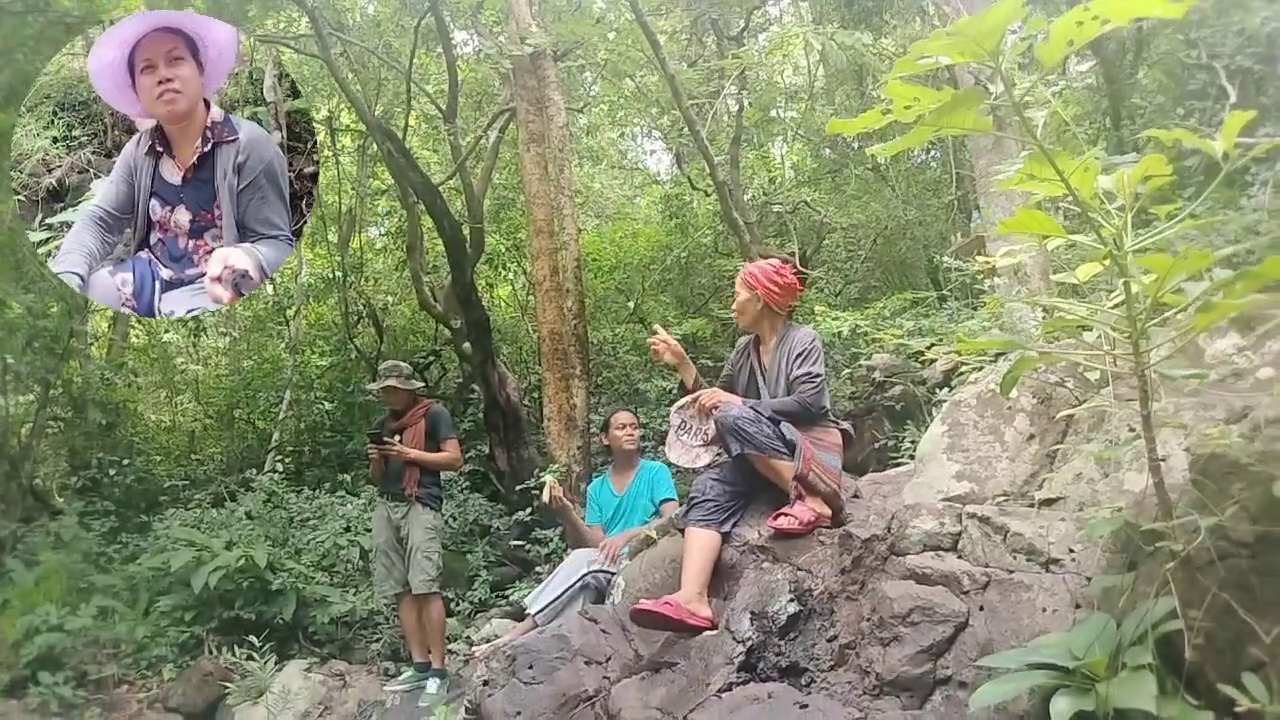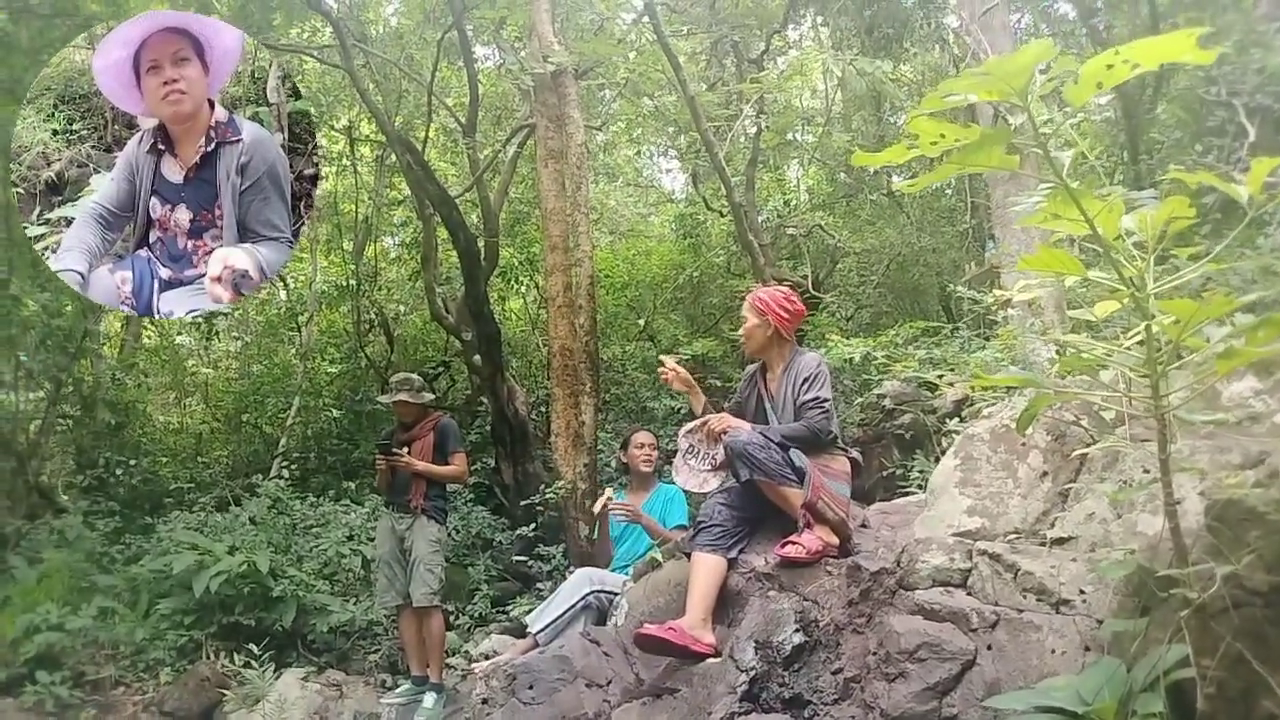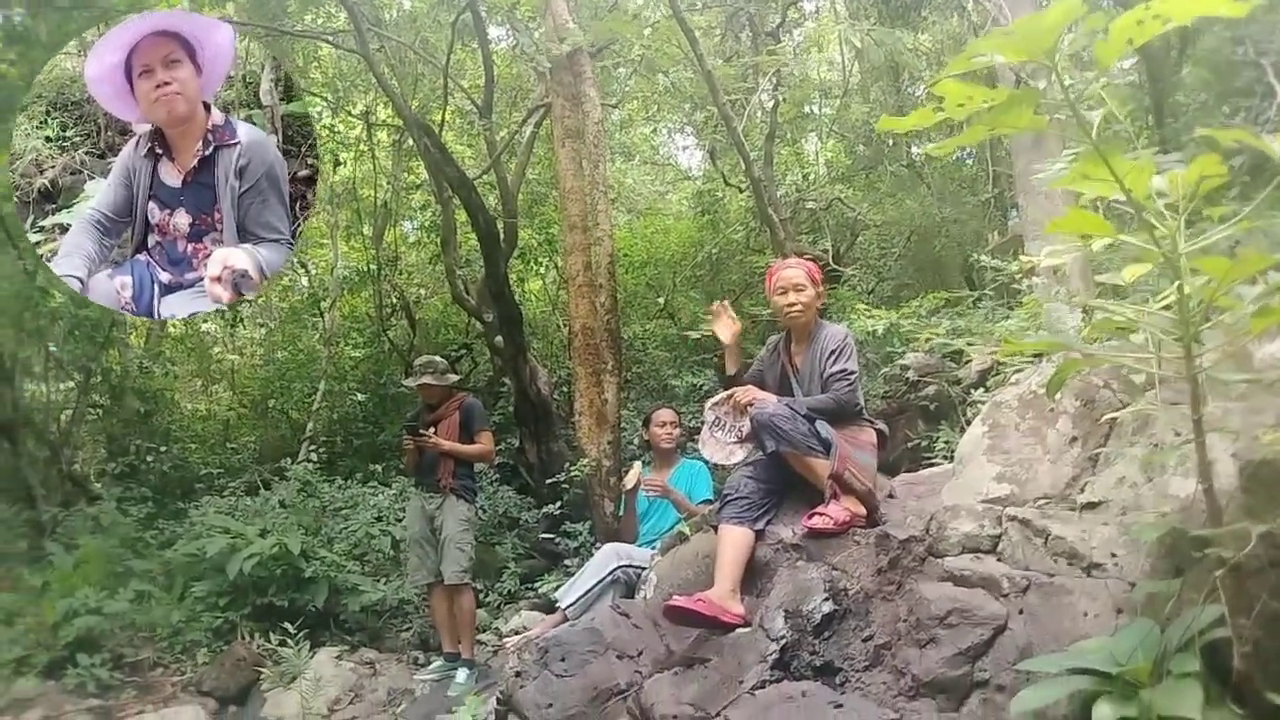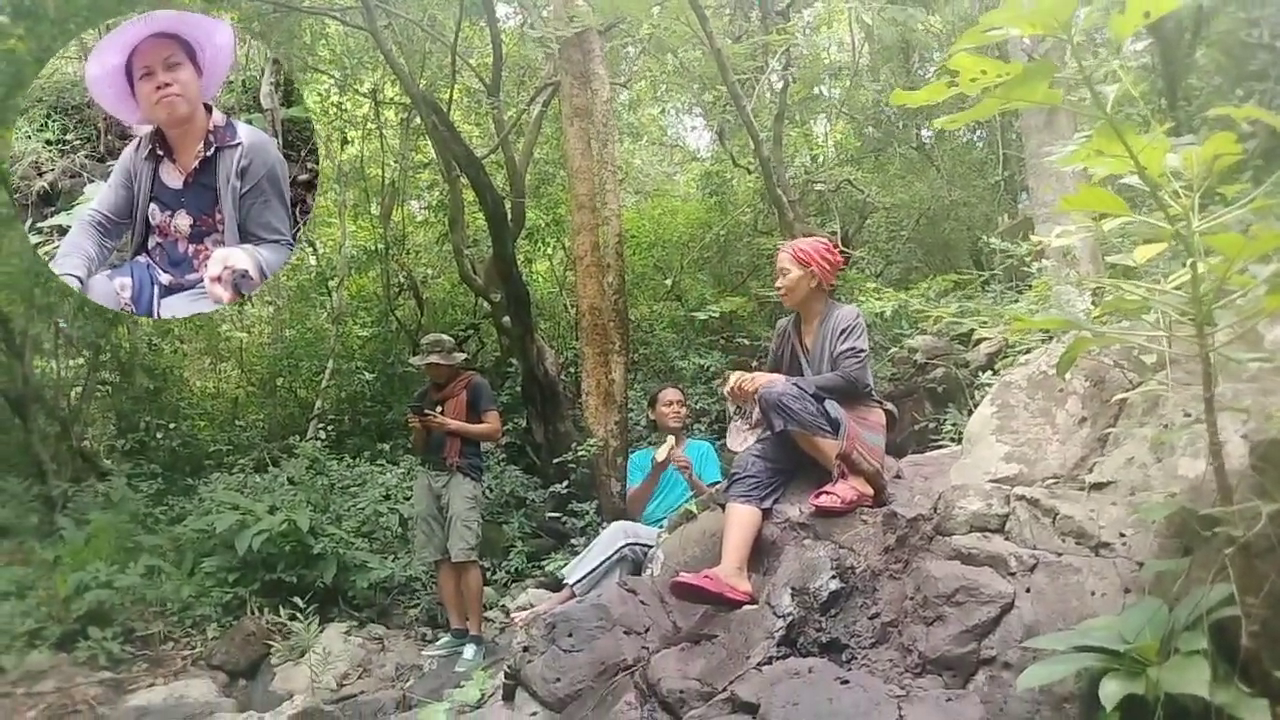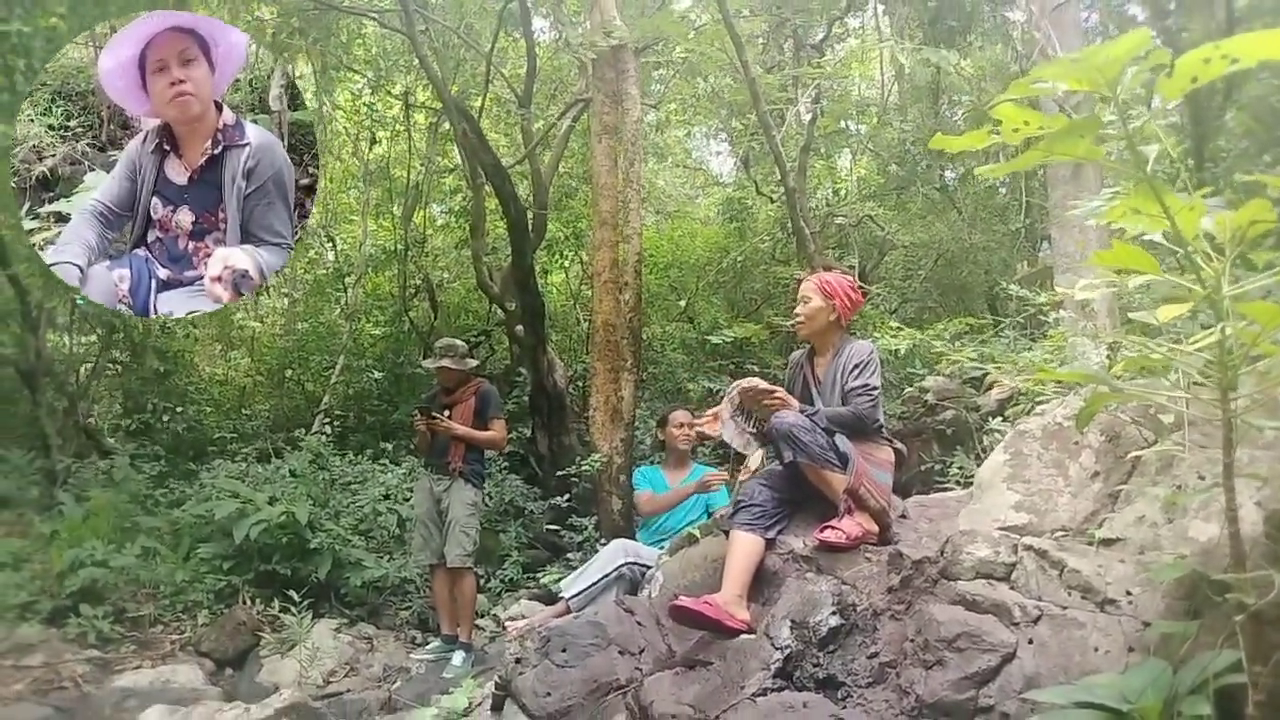
dt=1s
person 1, frame 1
left shoulder: (803, 340)
right shoulder: (744, 349)
left elbow: (809, 403)
right elbow: (716, 400)
left wrist: (740, 404)
right wrist: (683, 364)
left hip: (809, 447)
right hip: (761, 457)
left knee: (733, 418)
right knee: (709, 487)
left ankle: (811, 500)
right ankle: (692, 600)
person 1, frame 2
left shoulder: (809, 365)
right shoulder: (752, 376)
left elbow: (818, 428)
right elbow: (724, 426)
left wrist: (749, 429)
right wrist: (693, 392)
left hip: (819, 474)
right hip: (769, 483)
left knee: (743, 443)
right knee: (717, 511)
left ankle: (819, 528)
right ankle: (696, 626)
person 1, frame 3
left shoulder: (836, 337)
right shoulder: (774, 348)
left elbow: (844, 401)
right elbow: (740, 394)
left wrist: (775, 402)
right wrist: (731, 348)
left hip: (843, 444)
right hip: (793, 453)
left knee: (768, 415)
right knee: (742, 484)
left ankle: (846, 498)
right ankle: (725, 596)
person 1, frame 4
left shoulder: (847, 318)
right shoulder: (785, 329)
left elbow: (852, 379)
right elbow: (770, 380)
left wrist: (783, 383)
right wrist: (747, 383)
left hip: (853, 425)
right hip: (803, 435)
left knee: (778, 395)
right knee: (751, 463)
left ankle: (854, 478)
right ankle: (732, 573)
person 1, frame 5
left shoulder: (860, 353)
right shoulder: (798, 361)
left elbow: (864, 415)
right elbow: (779, 416)
left wrist: (799, 410)
right wrist: (750, 412)
left hip: (861, 460)
right hip: (812, 467)
left knee: (788, 424)
right knee: (757, 491)
left ankle: (860, 515)
right ankle: (732, 601)
person 2, frame 1
left shoulder: (434, 414)
right shoulder: (381, 426)
left elbow: (454, 459)
left wrist: (409, 453)
right wrist: (376, 461)
left hip: (420, 506)
right hip: (386, 508)
left knee: (426, 587)
right knee: (401, 590)
left ankle: (438, 672)
right ankle: (419, 666)
person 2, frame 2
left shoulder: (443, 427)
right shoulder: (390, 436)
left elbow: (461, 473)
left wrist: (416, 465)
right wrist: (383, 471)
left hip: (425, 518)
right hip: (391, 518)
left knee: (427, 600)
right knee: (402, 601)
left ankle: (436, 686)
right ankle: (417, 679)
person 2, frame 3
left shoulder: (469, 407)
right shoulder: (416, 417)
left elbow: (488, 451)
left wrist: (444, 445)
right wrist: (411, 452)
left hip: (454, 497)
right hip: (421, 498)
left knee: (457, 578)
right knee: (432, 579)
left ankle: (467, 662)
right ankle: (449, 656)
person 2, frame 4
left shoulder: (475, 386)
right shoulder: (422, 396)
left elbow: (494, 431)
left wrist: (451, 425)
right wrist: (418, 430)
left hip: (461, 475)
right hip: (427, 476)
left knee: (464, 555)
right knee: (440, 557)
left ankle: (475, 638)
right ankle: (457, 632)
person 2, frame 5
left shoulder: (484, 394)
right shoulder: (431, 398)
left elbow: (500, 439)
left wrist: (456, 430)
right wrist: (422, 432)
left hip: (463, 481)
right hip: (429, 480)
left knee: (460, 561)
right knee: (436, 562)
left ankle: (465, 645)
right ankle: (447, 637)
person 3, frame 1
left shoulder: (250, 145)
right shoulder: (140, 150)
left elbow: (277, 243)
right elbow: (100, 222)
left wrist: (248, 260)
right wrist: (64, 279)
left hip: (212, 290)
right hip: (148, 278)
person 3, frame 2
left shoulder: (252, 146)
right shoulder: (141, 148)
left elbow: (277, 245)
right elbow: (99, 218)
left wrist: (248, 261)
right wrist: (64, 276)
left hip: (211, 289)
right hip: (147, 276)
person 3, frame 3
left shoulder: (250, 148)
right shoulder: (138, 153)
left elbow: (277, 247)
right elbow: (97, 224)
left wrist: (247, 263)
right wrist: (63, 280)
left hip: (211, 292)
right hip: (147, 280)
person 3, frame 4
left shoulder: (252, 150)
right shoulder: (139, 155)
left elbow: (278, 248)
right elbow: (98, 225)
left wrist: (248, 262)
right wrist: (64, 280)
left hip: (212, 293)
right hip: (147, 280)
person 3, frame 5
left shoulder: (259, 151)
right shoulder: (145, 148)
left elbow: (277, 251)
right elbow: (99, 215)
left wrist: (249, 263)
right wrist: (62, 270)
left hip: (210, 292)
right hip: (144, 275)
person 4, frame 1
left shoulder: (656, 472)
right shoulder: (597, 488)
right elbow: (596, 544)
left wrist: (626, 536)
right wrist: (569, 514)
right hip: (606, 569)
left knee: (583, 559)
right knee: (583, 583)
left ankle: (520, 633)
person 4, frame 2
left shoulder: (671, 495)
right shoulder: (614, 501)
right elbow: (603, 562)
left wrist: (643, 520)
right wrist: (603, 522)
right hip: (611, 589)
left knee: (586, 577)
right knee: (587, 599)
left ankle: (520, 650)
person 4, frame 3
left shoulder: (696, 470)
right shoulder: (639, 478)
right elbow: (628, 538)
left wrist: (672, 495)
right wrist: (630, 499)
right hip: (637, 562)
left knee: (613, 552)
right knee: (614, 578)
left ankle: (552, 623)
person 4, frame 4
left shoulder: (703, 451)
right shoulder: (639, 459)
right elbow: (633, 511)
left wrist: (691, 477)
right wrist: (655, 473)
right hip: (644, 542)
left knee: (620, 531)
right knee: (621, 554)
left ankle: (560, 600)
person 4, frame 5
left shoulder: (707, 474)
right shoulder: (645, 474)
right elbow: (646, 508)
right wrist: (694, 488)
right hip: (643, 561)
left knee: (621, 549)
right knee: (622, 571)
left ankle: (554, 613)
